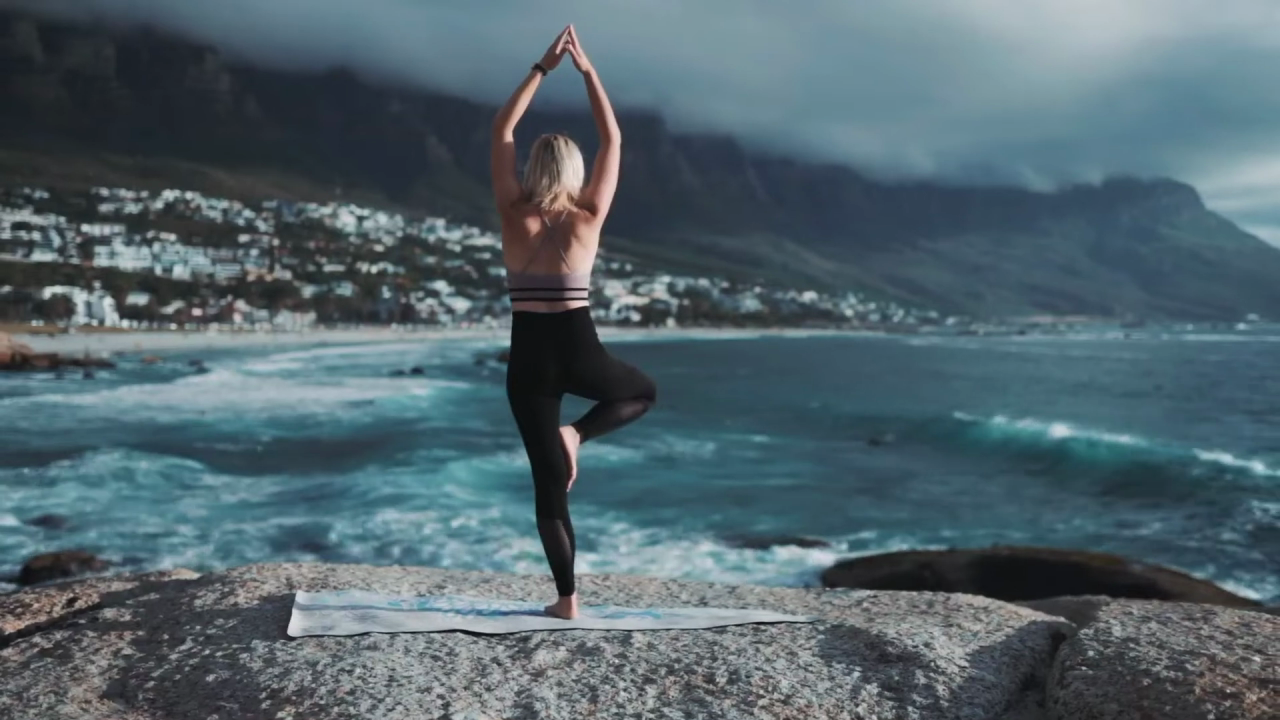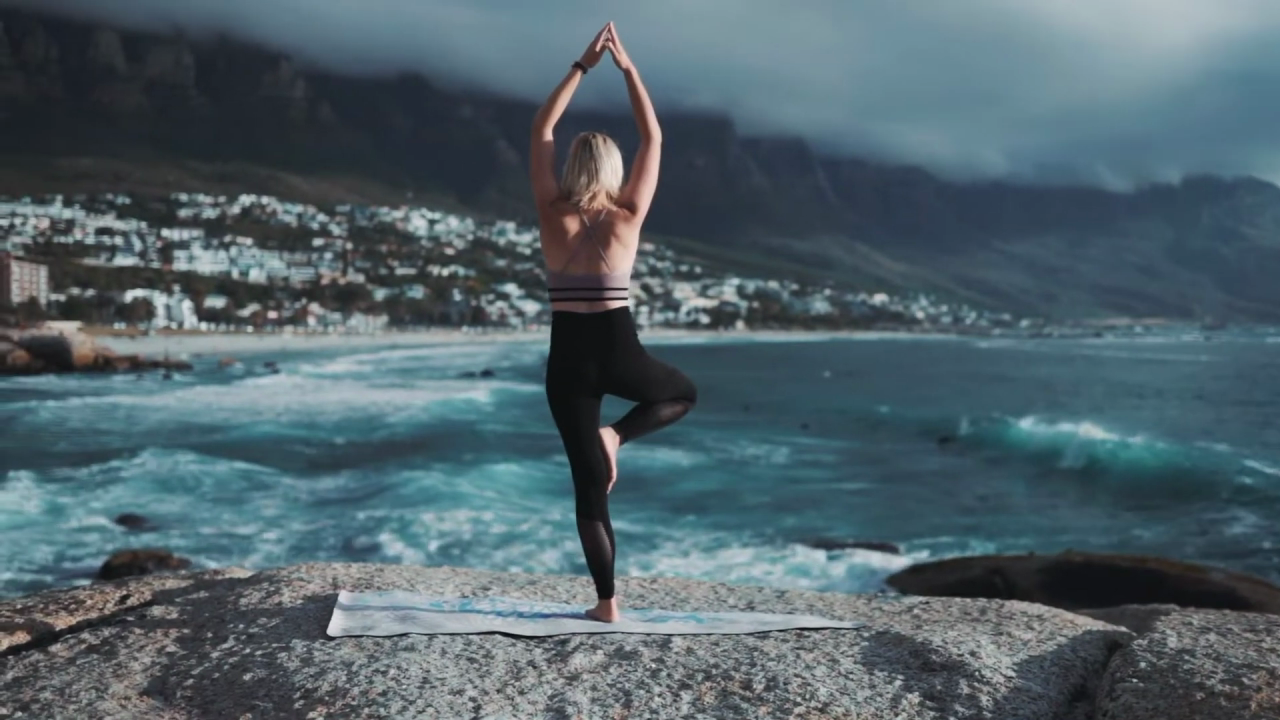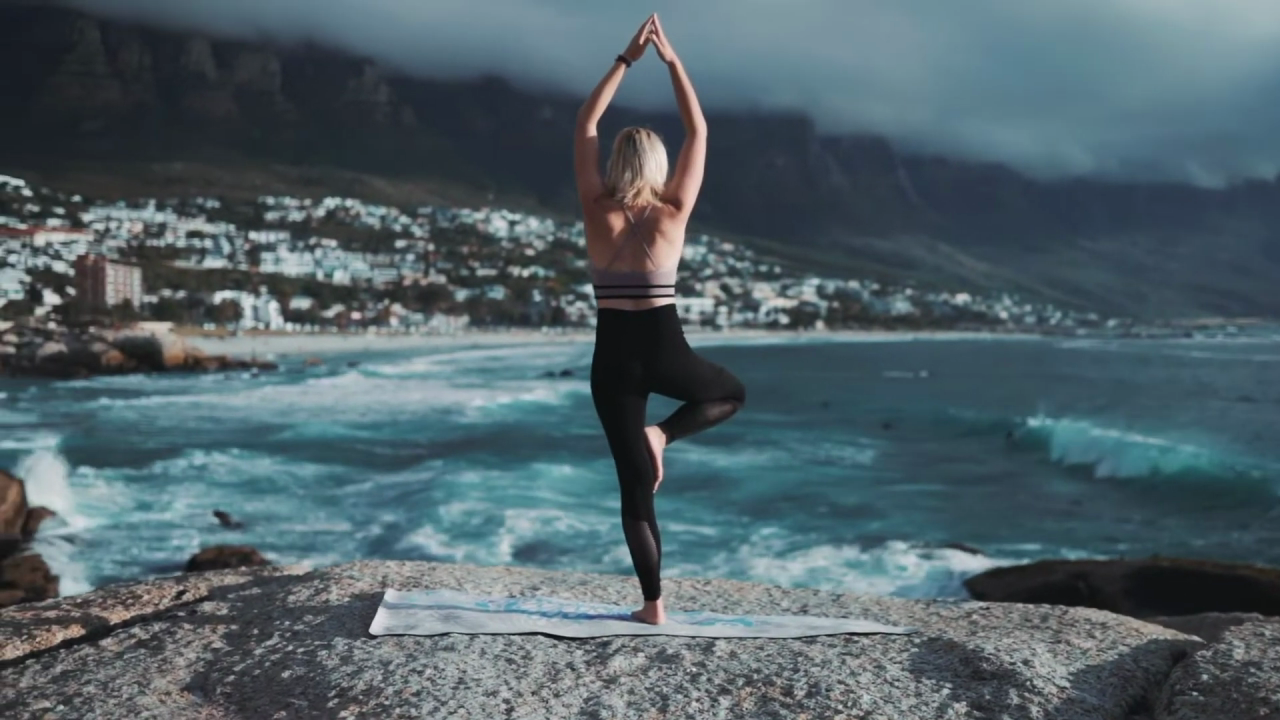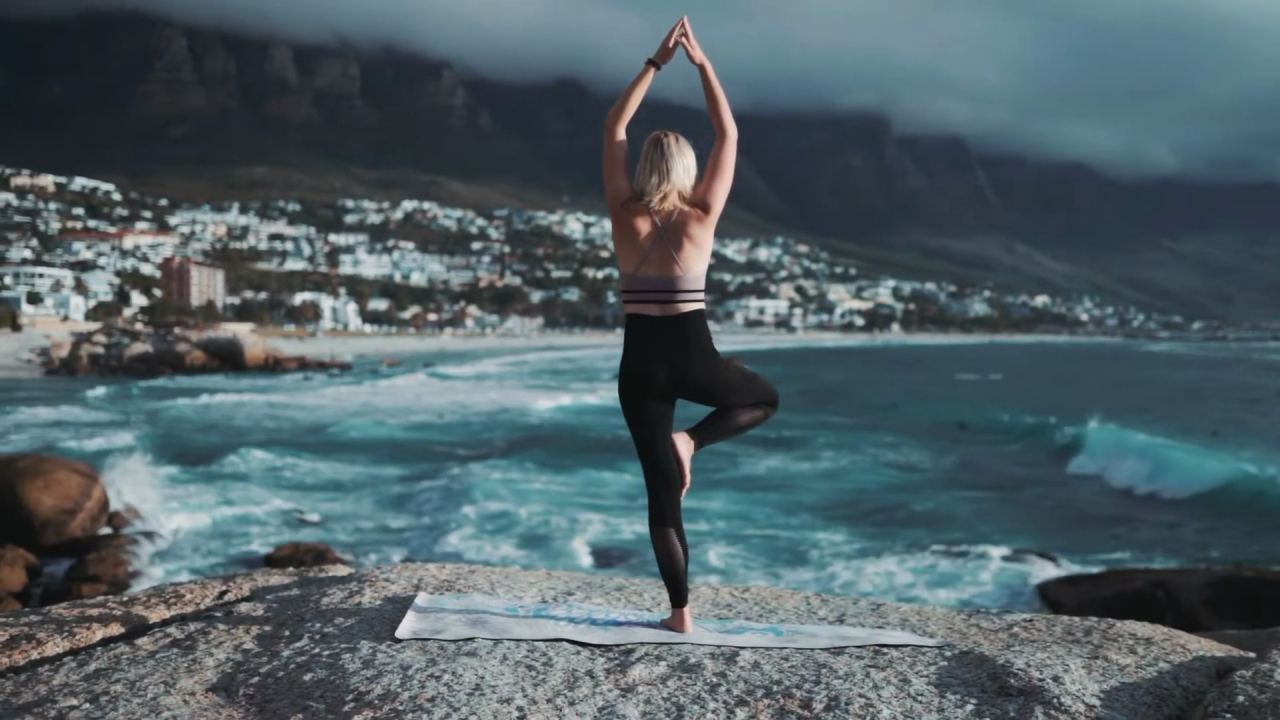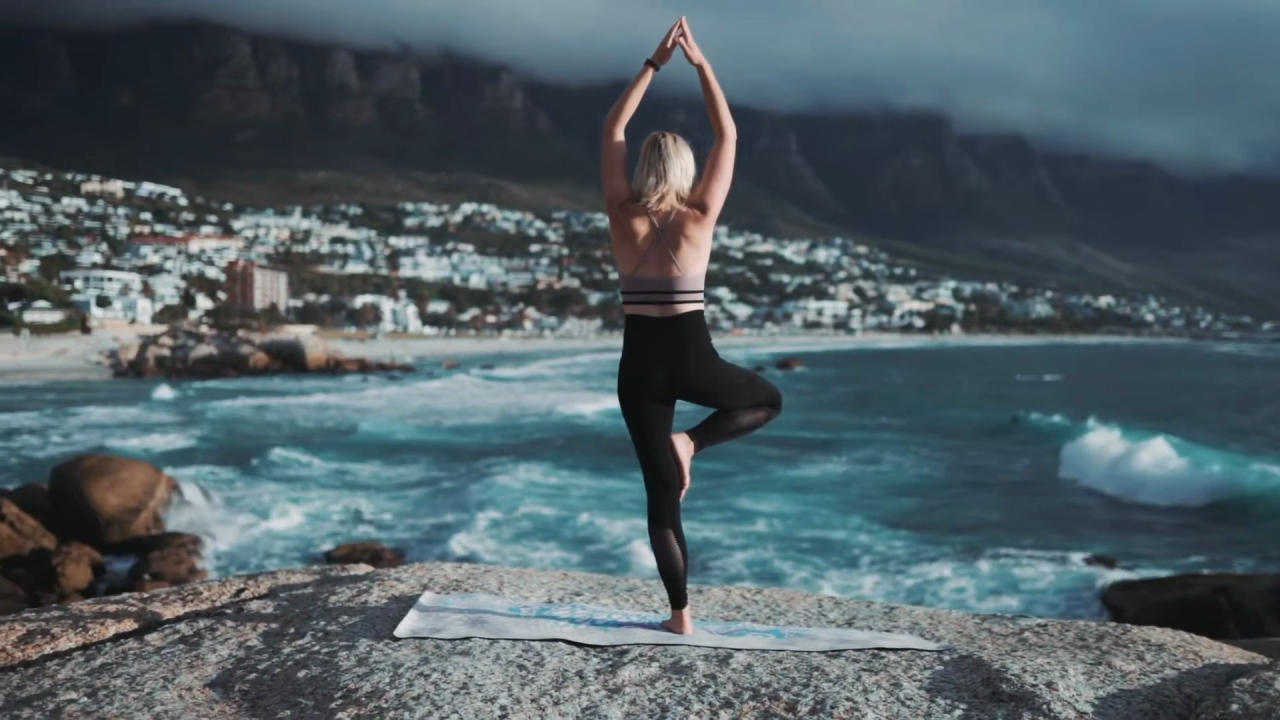
dt=1s
person 1, frame 1
left shoulder: (513, 216)
right shoulder: (589, 218)
left elbow: (502, 132)
right elbow: (612, 138)
left wrist: (543, 67)
right wrist: (585, 69)
left hip: (528, 359)
right hip: (579, 353)
left knee: (549, 485)
right knee: (644, 391)
left ankle: (566, 600)
right ankle: (577, 433)
person 1, frame 2
left shoulder: (552, 215)
right shoulder: (628, 217)
left elbow: (541, 131)
right elbow: (652, 137)
left wrist: (582, 66)
right wrist: (626, 66)
left hip: (567, 360)
right hip: (618, 353)
left knee: (589, 487)
right knee: (684, 393)
left ankle: (607, 604)
right ankle: (616, 436)
person 1, frame 3
left shoulder: (597, 212)
right shoulder: (673, 214)
left elbow: (584, 126)
right elbow: (698, 131)
left wrist: (626, 59)
right wrist: (671, 59)
left hip: (613, 358)
right hip: (665, 352)
left knee: (635, 488)
right knee: (732, 393)
left ankle: (653, 606)
right ankle: (664, 434)
person 1, frame 4
left shoulder: (625, 216)
right shoulder: (701, 218)
left elbow: (613, 129)
right elbow: (728, 134)
left wrist: (655, 63)
right wrist: (701, 62)
left hip: (640, 363)
right hip: (692, 358)
left knee: (662, 492)
right knee: (765, 398)
left ankle: (680, 614)
right ankle: (692, 440)
person 1, frame 5
left shoulder: (623, 217)
right shoulder: (700, 218)
left elbow: (612, 131)
right elbow: (727, 134)
left wrist: (653, 64)
right wrist: (698, 62)
left hip: (639, 364)
right hip: (691, 359)
left knee: (661, 493)
right knee: (768, 400)
left ankle: (680, 615)
right ankle: (692, 442)
